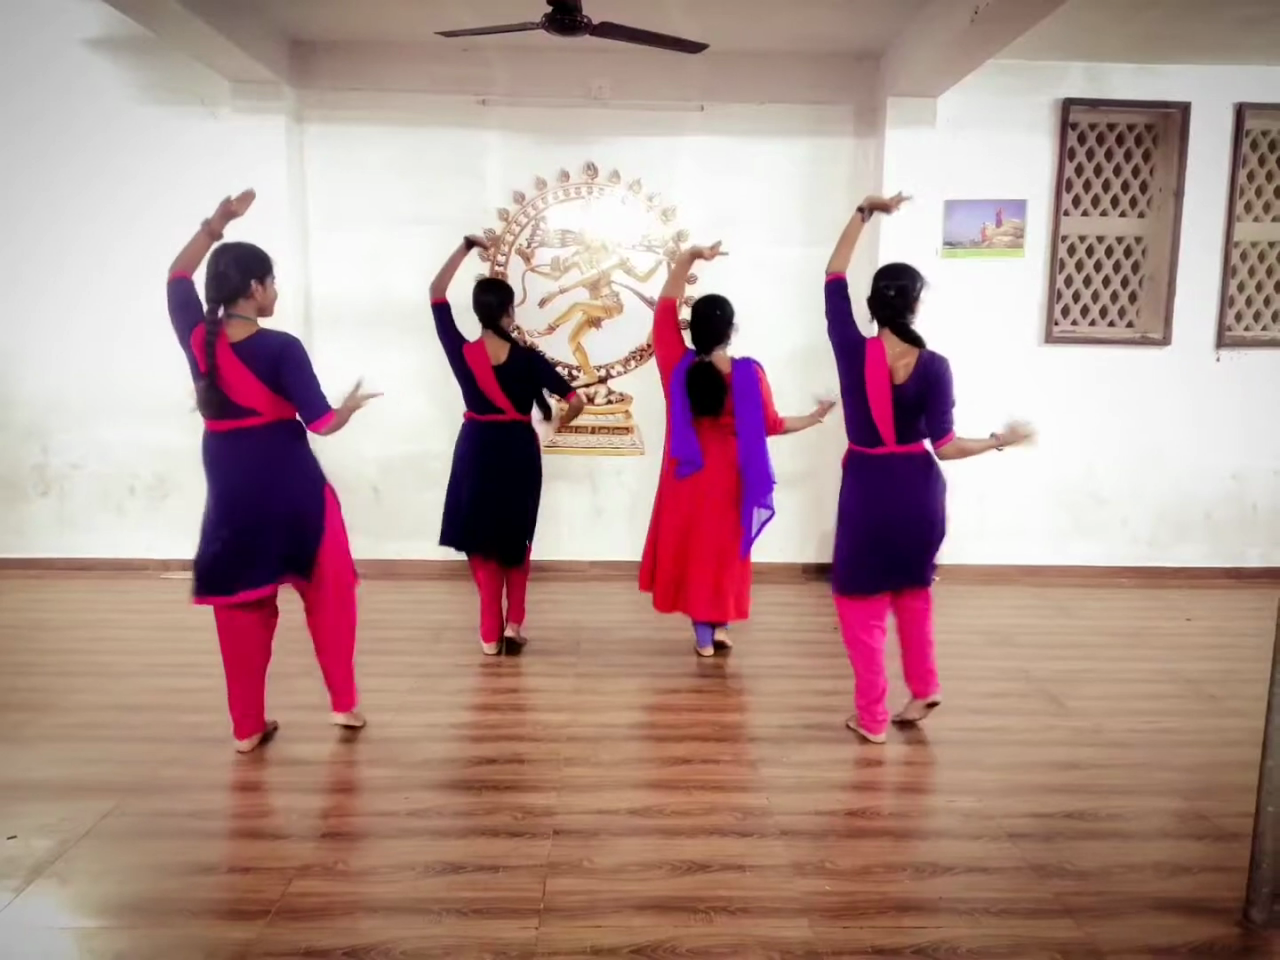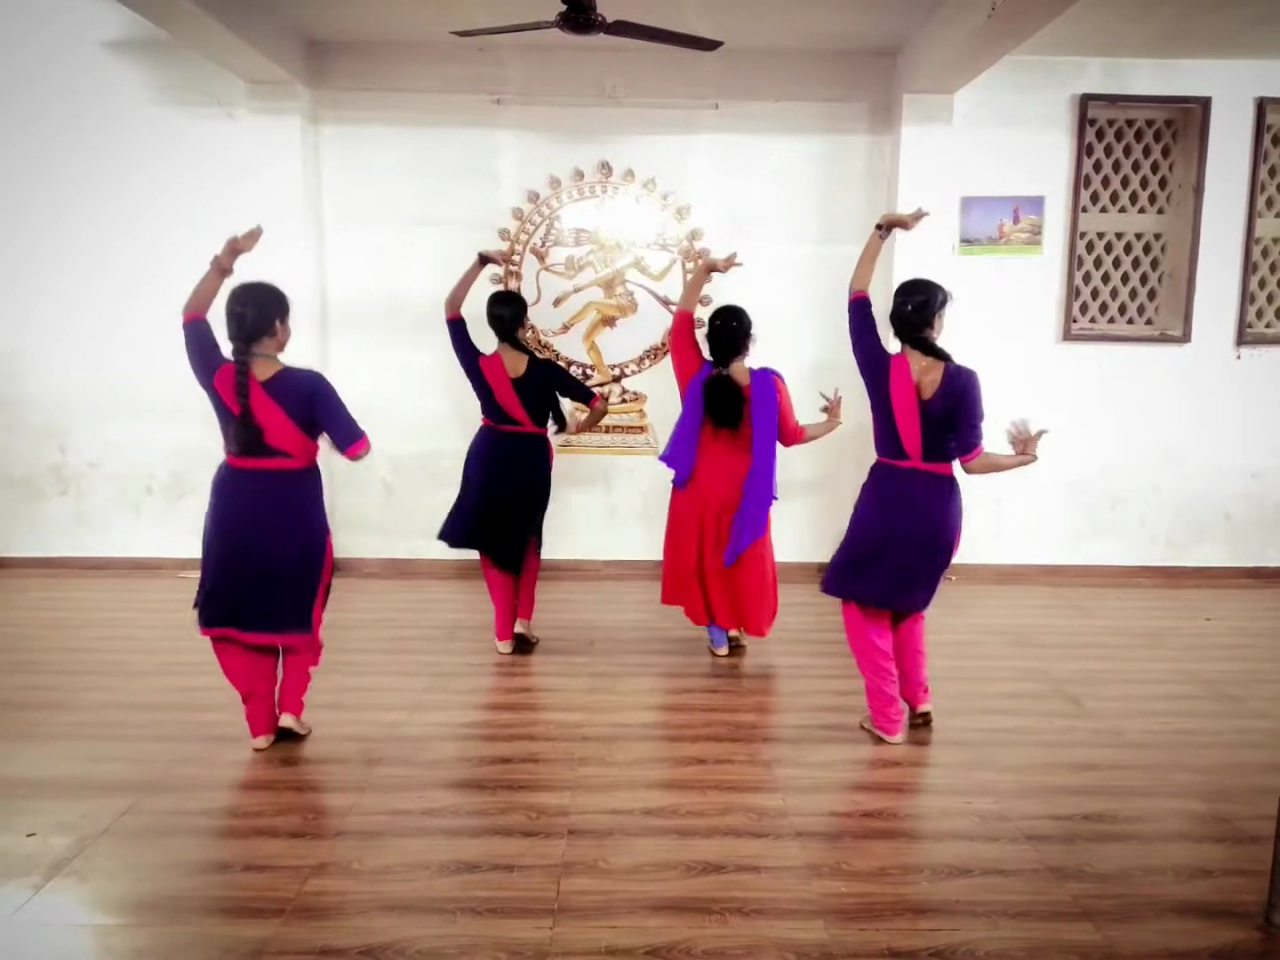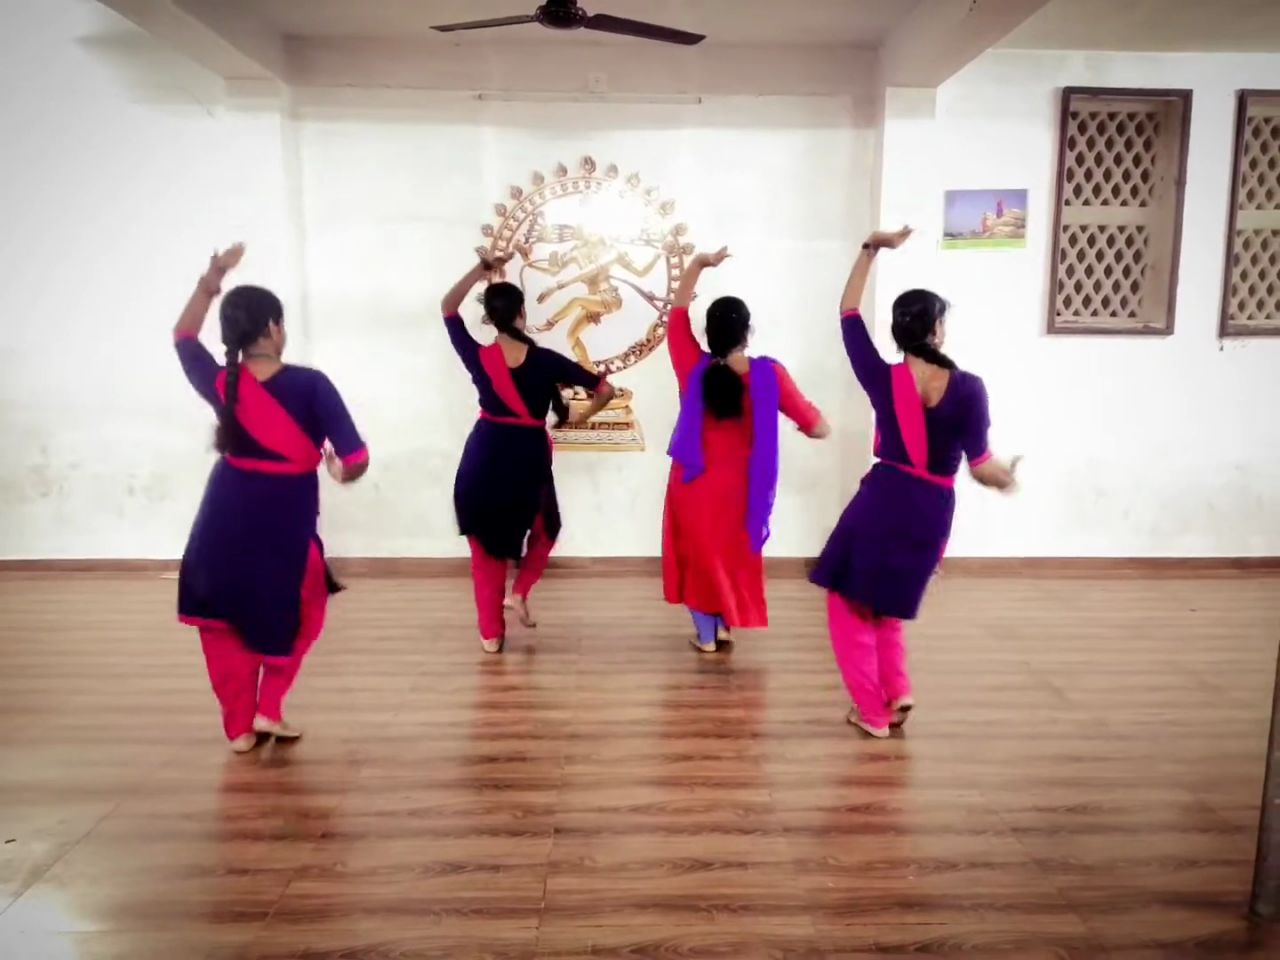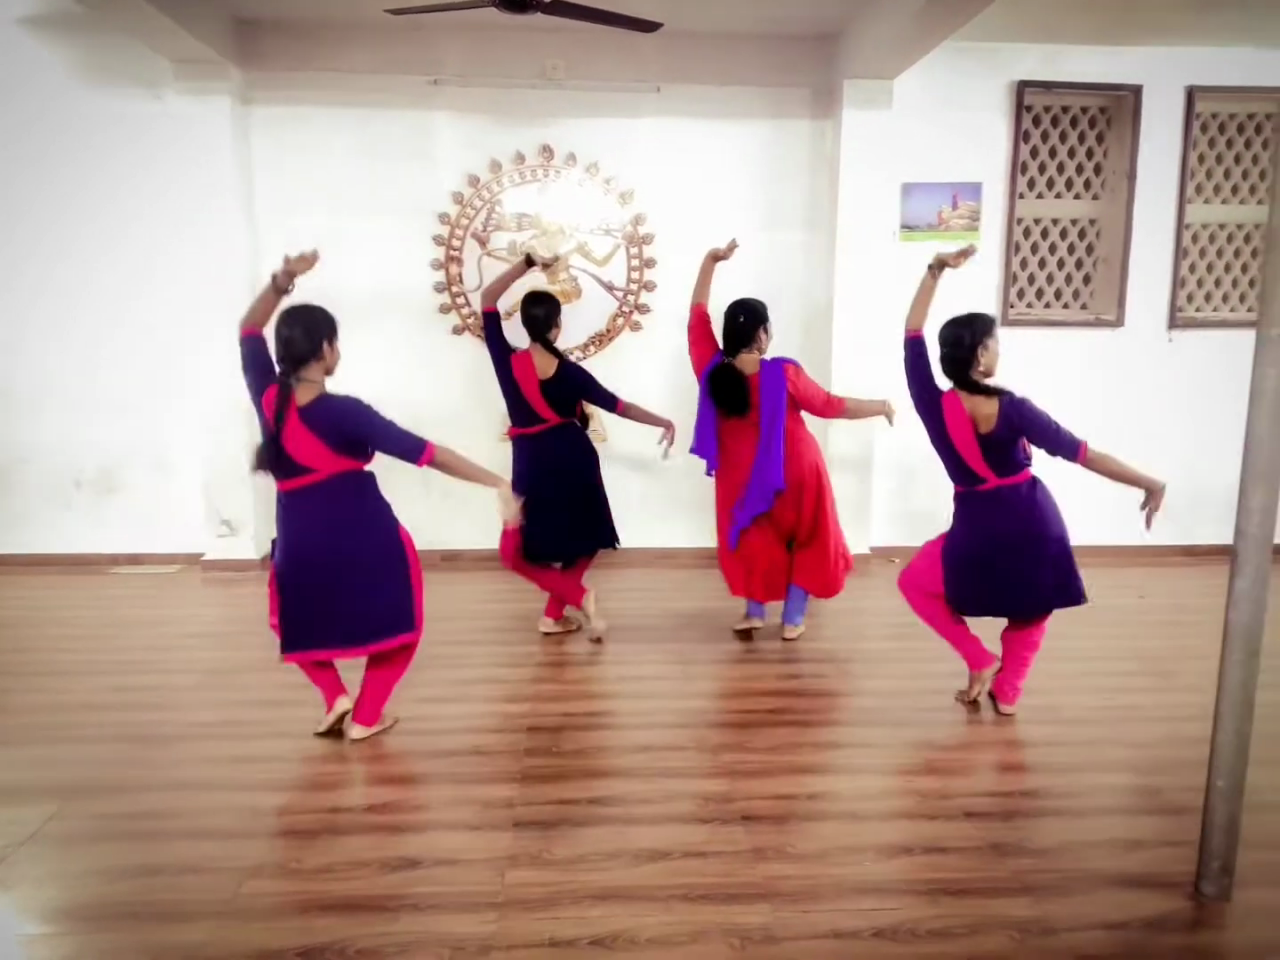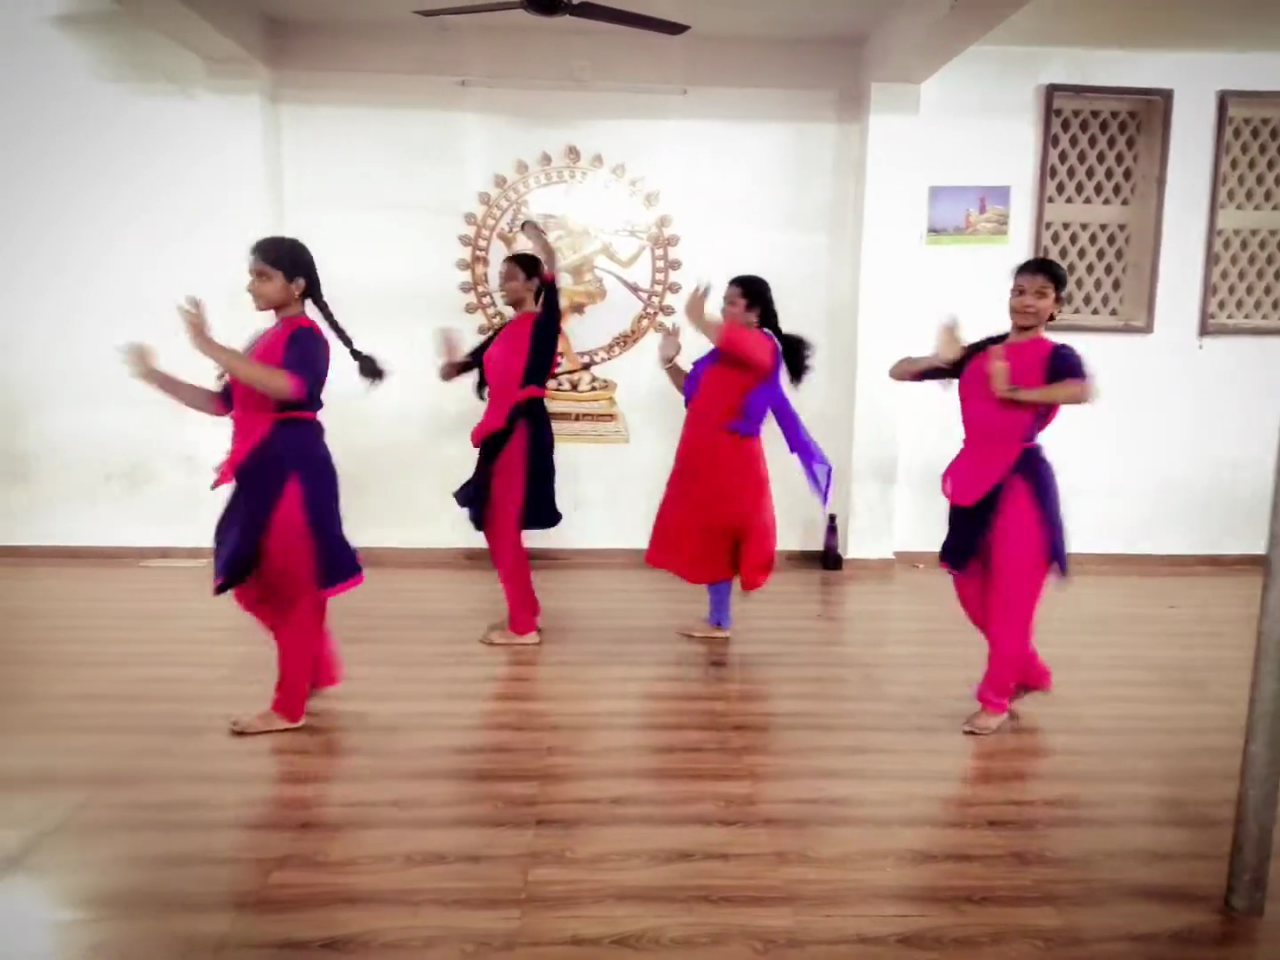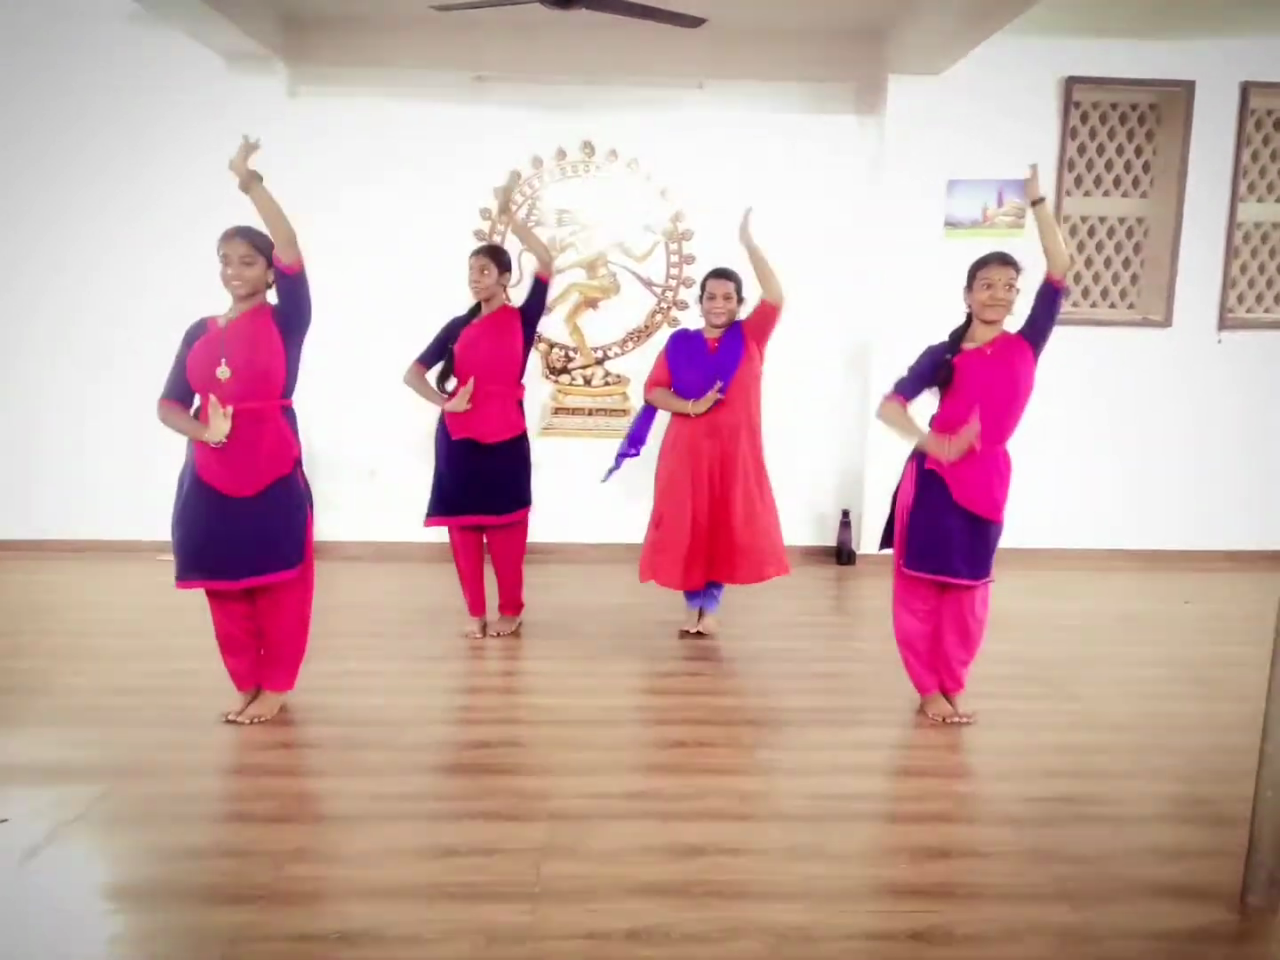
dt=0.7s
person 1, frame 1
left shoulder: (197, 340)
right shoulder: (281, 348)
left elbow: (177, 276)
right elbow: (322, 423)
left wrist: (217, 222)
right wrist: (353, 401)
left hip: (230, 489)
right hip: (290, 484)
left knee: (241, 606)
right knee: (330, 589)
left ankle: (247, 727)
right ankle: (344, 703)
person 1, frame 2
left shoulder: (218, 376)
right shoulder: (307, 386)
left elbow: (192, 314)
right elbow: (357, 448)
left wrist: (226, 259)
right wrist: (348, 436)
left hip: (234, 516)
right hip: (296, 518)
left knee: (238, 620)
right knee: (298, 617)
left ankle: (263, 724)
right ankle: (290, 708)
person 1, frame 3
left shoulder: (220, 384)
right shoulder: (310, 385)
left elbow: (183, 336)
right elbow: (356, 458)
left wrist: (212, 278)
right wrist: (343, 472)
left hip: (222, 523)
right hip: (285, 525)
left knee: (226, 627)
right knee: (297, 616)
left ankle: (241, 726)
right ankle: (270, 707)
person 1, frame 4
left shoulder: (267, 399)
right shoulder: (343, 412)
left elbow: (249, 331)
right elbow: (425, 453)
left wrist: (282, 280)
right wrist: (498, 484)
left hip: (300, 537)
right hip: (364, 530)
left knee: (297, 622)
right knee: (396, 625)
left ankle: (335, 697)
right ankle: (366, 716)
person 1, frame 5
left shoulder: (302, 336)
right shoulder: (271, 338)
left elbow: (286, 387)
right elbow: (219, 403)
left wrist: (209, 346)
right wrist: (155, 376)
left hip: (292, 474)
right hip: (269, 475)
left knee: (292, 591)
right knee: (258, 587)
left ankle: (288, 708)
right ankle: (320, 672)
person 1, frame 6
left shoulder: (285, 323)
right shoulder: (199, 335)
left elbow: (292, 253)
right elbow: (168, 406)
left wrist: (253, 185)
right wrist: (200, 430)
left hip: (273, 473)
right hip: (211, 479)
left knee: (278, 583)
right knee: (224, 585)
left ankle: (276, 686)
right ankle: (246, 686)
person 2, frame 1
left shoulder: (853, 351)
right shoulder: (933, 367)
left elbow: (834, 277)
right elbow: (945, 447)
left wrist: (865, 212)
right wrist: (1005, 439)
left hip: (866, 488)
right hip: (917, 489)
left knee: (862, 607)
right knee: (912, 594)
left ankle: (872, 718)
right ankle: (924, 689)
person 2, frame 2
left shoulder: (877, 368)
right shoulder: (962, 381)
left elbow: (857, 296)
right elbow: (973, 461)
left wrist: (882, 231)
right wrist: (1024, 455)
left hip: (885, 500)
right hip: (937, 507)
left knee: (869, 612)
right knee: (906, 606)
left ankle: (890, 718)
right ankle: (915, 700)
person 2, frame 3
left shoulder: (883, 378)
right shoulder: (968, 388)
left elbow: (849, 314)
right elbow: (979, 467)
left wrist: (871, 248)
right wrist: (1007, 475)
left hip: (881, 504)
right hip: (929, 512)
left knee: (851, 610)
right knee: (883, 603)
left ankle: (874, 712)
right ankle: (896, 691)
person 2, frame 4
left shoulder: (932, 406)
right shoulder: (1011, 410)
left elbow: (913, 335)
right elbow: (1082, 455)
left wrist: (935, 271)
right wrist: (1149, 484)
left hip: (977, 528)
right hip: (1032, 523)
left knee: (915, 583)
right knee: (1029, 612)
left ankle: (980, 660)
right ankle: (1006, 692)
person 2, frame 5
left shoulder: (1057, 355)
right shoulder: (980, 351)
left elbow: (1083, 391)
right elbow: (899, 372)
left wrist: (1016, 394)
right wrist: (937, 359)
left hip: (1020, 484)
right hip: (978, 480)
left knee: (1010, 599)
right knee: (974, 592)
left ankle: (996, 700)
right ankle: (1027, 673)
person 2, frame 6
left shoulder: (1027, 346)
right shoulder: (942, 357)
left elbow: (1059, 275)
right elbow: (889, 407)
left wrist: (1039, 206)
right wrist: (936, 446)
left hip: (988, 479)
right hip: (935, 478)
left knee: (967, 593)
right knee: (921, 589)
left ankle: (952, 687)
right ankle: (929, 688)
person 3, frame 1
left shoulder: (460, 351)
right shoulder: (527, 359)
left elbow: (436, 292)
right elbow: (575, 402)
left wrist: (468, 245)
right wrist: (561, 422)
left hip: (476, 452)
right hip: (519, 453)
left knee: (481, 548)
right knee: (513, 544)
left ankle: (490, 636)
right ankle: (513, 626)
person 3, frame 2
left shoulder: (477, 365)
right shoulder: (545, 371)
left elbow: (451, 308)
right elbow: (600, 407)
left wrist: (482, 261)
right wrist: (583, 423)
left hip: (488, 459)
right hip: (530, 463)
left knee: (495, 550)
right knee: (524, 548)
left ankle: (505, 632)
right ankle: (522, 623)
person 3, frame 3
left shoulder: (477, 357)
right shoulder: (545, 361)
left elbow: (448, 307)
right elbow: (604, 390)
left wrist: (484, 267)
right wrist: (583, 414)
left hip: (483, 456)
right hip: (528, 457)
left knee: (486, 549)
right knee: (544, 531)
left ankle: (490, 633)
right ankle: (520, 594)
person 3, frame 4
left shoulder: (506, 362)
right shoulder: (570, 373)
left elbow: (487, 299)
right elbow: (617, 406)
left wrist: (526, 263)
right wrist: (662, 421)
left hip: (532, 463)
right hip: (574, 457)
left knee: (519, 553)
right knee: (582, 540)
left ankle: (579, 599)
right ankle: (553, 616)
person 3, frame 5
left shoulder: (544, 322)
right shoulder: (502, 334)
left elbow: (550, 268)
right elbow: (450, 374)
left wrist: (535, 234)
right wrist: (452, 359)
left hip: (522, 430)
right hip: (503, 432)
left knee: (504, 530)
right knee: (498, 526)
left ankle: (523, 626)
right ankle: (522, 614)
person 3, frame 6
left shoulder: (523, 320)
right shoulder: (458, 328)
left elbow: (546, 267)
right elbow: (413, 373)
left wrist: (511, 218)
right wrist: (443, 401)
left hip: (505, 437)
right hip: (459, 437)
left knee: (505, 526)
right knee: (464, 527)
left ankle: (511, 611)
right ankle: (476, 613)
person 4, frame 1
left shoulder: (676, 366)
right shoulder: (749, 373)
left elbow: (665, 308)
right elbow: (770, 425)
left wrist: (690, 256)
right wrist: (815, 417)
left hip: (688, 481)
right hip: (731, 480)
left knee: (692, 550)
right knee: (726, 551)
left ankle: (704, 637)
right ankle: (720, 627)
person 4, frame 2
left shoulder: (695, 378)
right shoulder: (769, 384)
left elbow: (682, 320)
right elbow: (789, 435)
left wrist: (706, 267)
right wrist: (831, 423)
left hip: (698, 490)
right hip: (745, 493)
left knee: (704, 561)
right knee: (742, 561)
left ankle: (719, 638)
right ankle: (735, 626)
person 4, frame 3
left shoulder: (693, 369)
right shoulder: (768, 374)
left elbow: (677, 316)
right elbow: (809, 420)
left wrist: (699, 263)
right wrist: (818, 428)
left hip: (696, 482)
right hip: (742, 484)
left knee: (699, 553)
right knee: (735, 553)
left ankle: (706, 635)
right ankle: (726, 624)
person 4, frame 4
left shoulder: (709, 370)
right shoulder: (783, 376)
left elbow: (698, 317)
right elbow: (831, 406)
left wrist: (710, 263)
right wrist: (880, 409)
left hip: (738, 475)
right hip: (793, 472)
left knee: (751, 539)
right knee: (805, 540)
left ankle: (754, 611)
right ankle: (791, 620)
person 4, frame 5
left shoulder: (759, 343)
right shoulder: (731, 353)
left elbow: (721, 333)
right elbow: (694, 389)
left wrist: (695, 312)
right wrist: (669, 361)
left hip: (727, 461)
right hip: (723, 459)
left knee: (715, 534)
right knee: (713, 534)
left ankle: (718, 621)
person 4, frame 6
left shoulder: (750, 338)
right shoulder: (680, 344)
left elbow: (775, 299)
right elbow: (652, 391)
left wrist: (750, 247)
right wrist: (689, 406)
left hip: (734, 453)
right hip: (686, 453)
left knee: (727, 528)
right knee: (685, 527)
left ankle: (710, 607)
right ankle: (691, 605)
